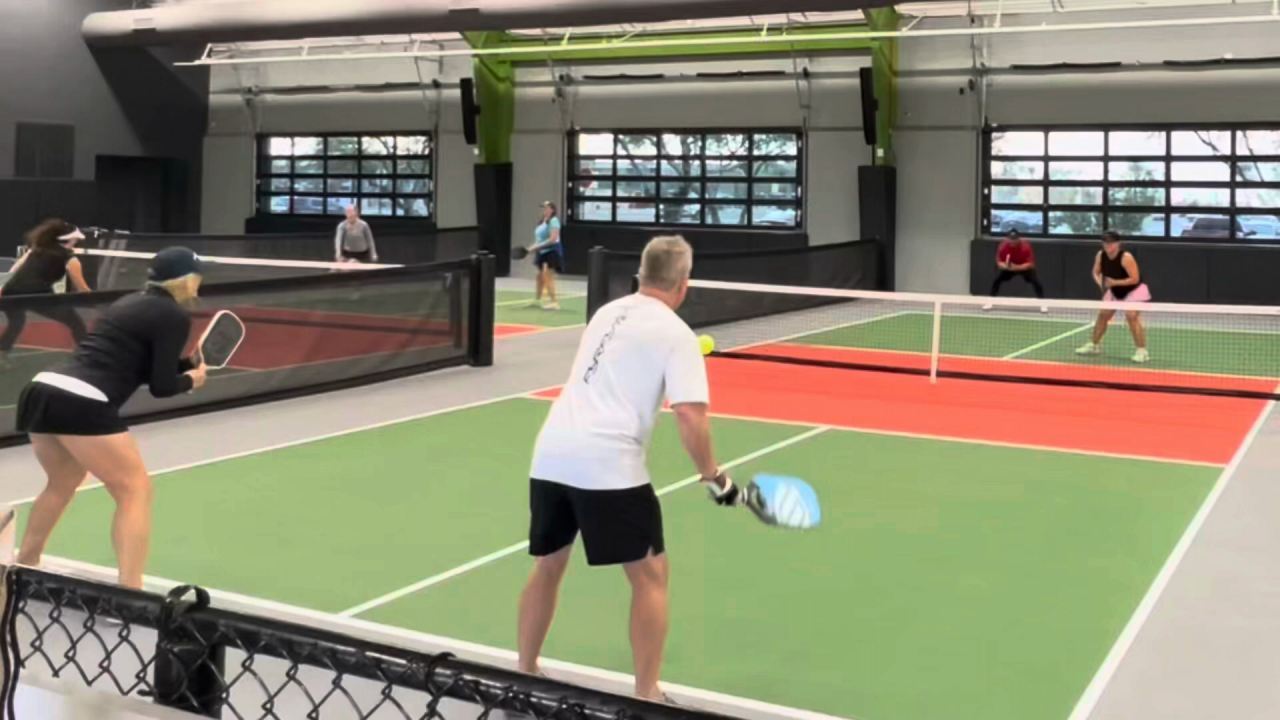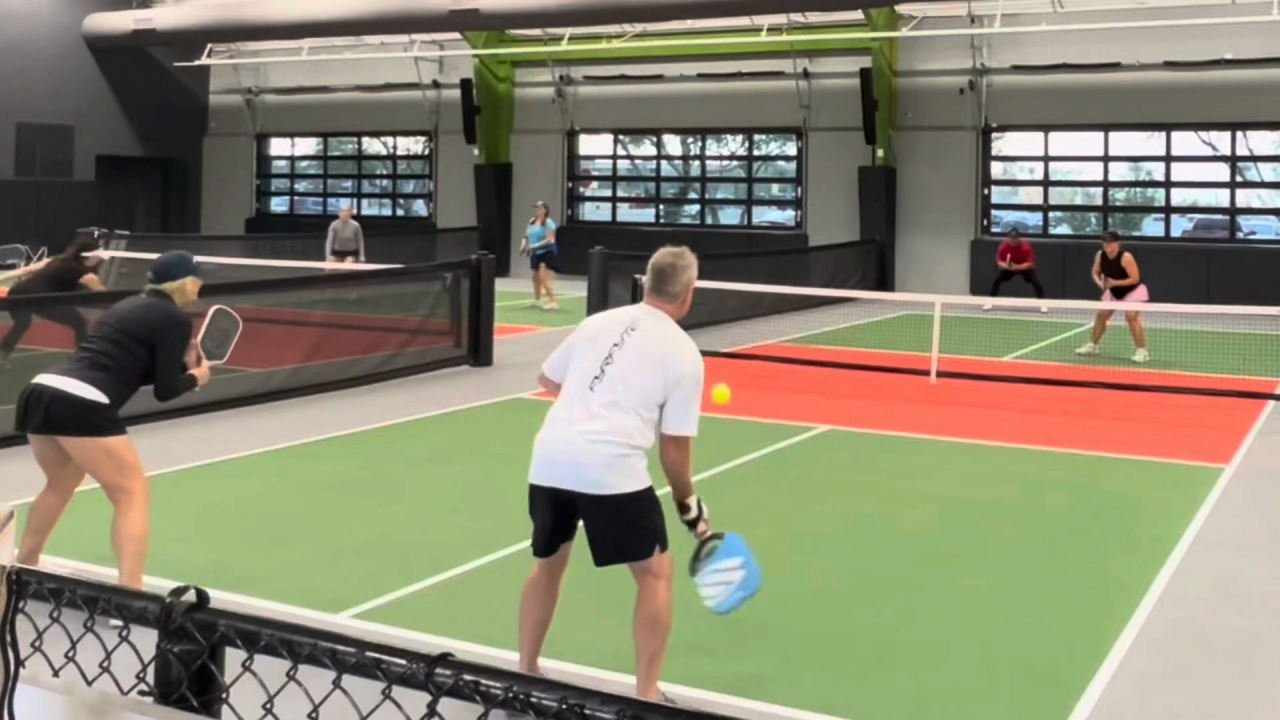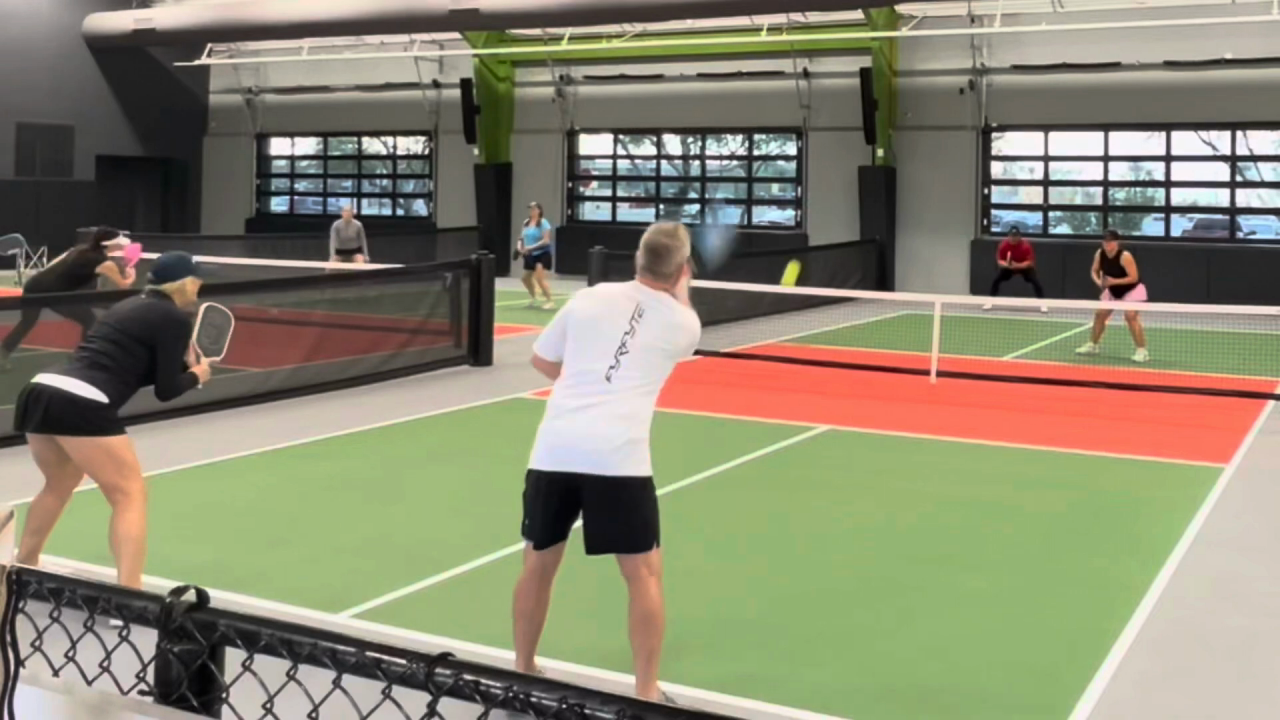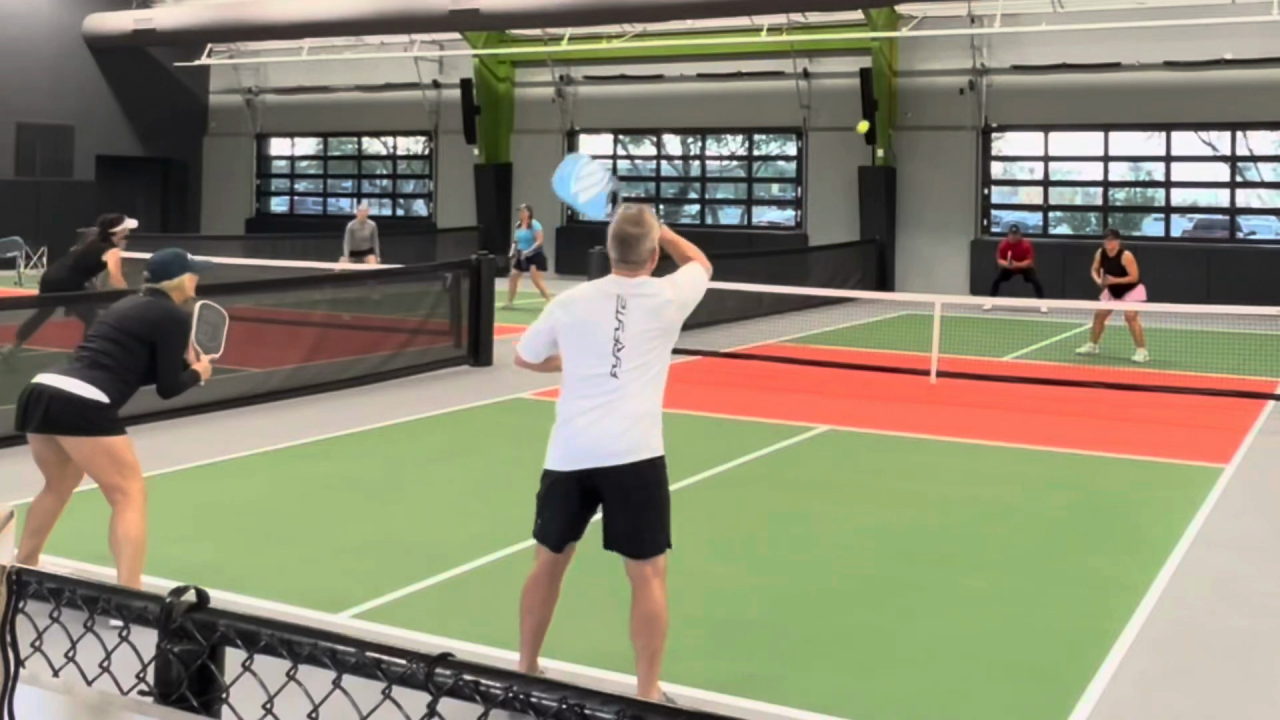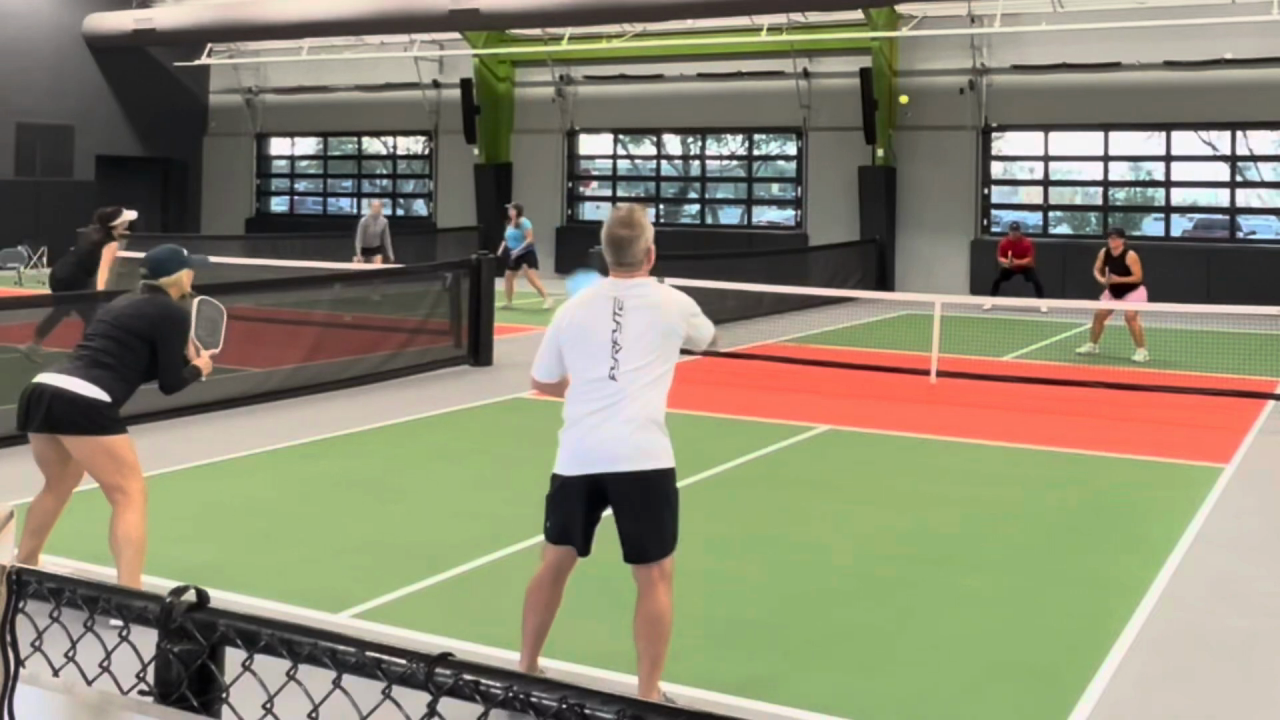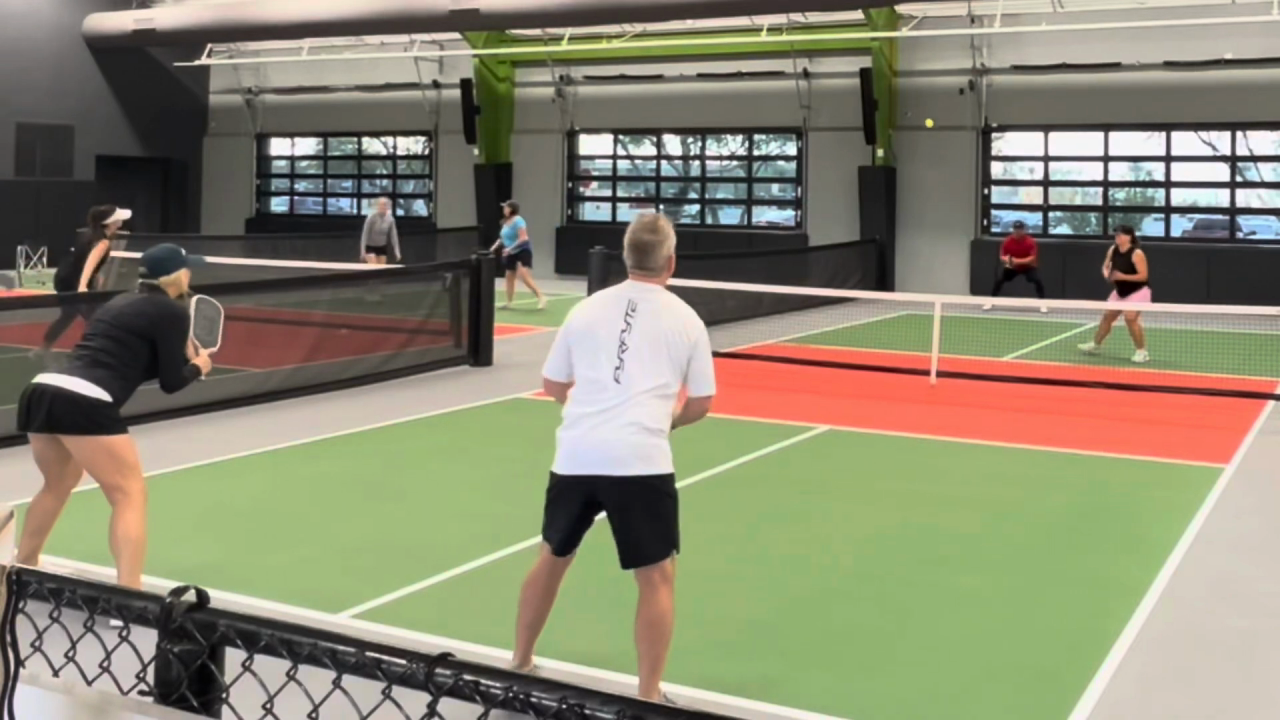
dt=0.2s
person 1, frame 1
left shoulder: (607, 313)
right shoulder: (677, 334)
right elbow: (690, 415)
right wrist: (713, 476)
left hip: (549, 457)
right hip: (607, 465)
left knee: (547, 566)
right knee: (650, 577)
left ankle: (524, 676)
right ankle: (646, 697)
person 1, frame 2
left shoulder: (600, 321)
right shoulder: (684, 357)
left elbow: (548, 381)
right elbow: (674, 447)
right wrist: (687, 502)
left hip: (549, 461)
right hip: (610, 471)
left knee: (547, 564)
right knee: (655, 575)
left ankle: (524, 675)
right ankle: (647, 697)
person 1, frame 3
left shoulder: (587, 298)
right shoulder: (680, 324)
left elbow: (543, 361)
right wrist: (678, 294)
left hip: (554, 451)
right hip: (618, 458)
left knee: (540, 562)
right knee: (644, 573)
left ankle: (523, 674)
right ankle: (647, 696)
person 1, frame 4
left shoulder: (570, 301)
right shoulder: (670, 297)
left elbow: (526, 358)
right elbow: (701, 264)
right wrist: (659, 230)
left hip: (569, 452)
right hip: (634, 453)
left knee: (549, 562)
right knee: (648, 575)
left ankle: (525, 673)
right ankle: (648, 696)
person 1, frame 5
left shoulder: (571, 309)
right shoulder: (672, 304)
left elbow: (544, 385)
right elbow: (706, 339)
left hip: (578, 456)
right hip: (642, 457)
left knee: (555, 562)
right knee: (655, 577)
left ankle: (525, 672)
right ankle: (648, 698)
person 1, frame 6
left shoulder: (586, 310)
right shoulder: (686, 320)
left elbow: (553, 385)
right elbow: (700, 405)
left hip: (576, 455)
right hip: (641, 461)
left knee: (551, 559)
right knee: (657, 578)
left ankle: (518, 669)
right ankle: (648, 699)
person 2, frame 1
left shoulder: (132, 302)
right shoulder: (174, 315)
right elbow: (161, 387)
left wrist: (188, 363)
right wrist: (191, 379)
left hip: (41, 391)
right hip: (82, 404)
left knee: (64, 482)
right knee: (135, 491)
person 2, frame 2
left shoulder: (131, 305)
right shoulder: (175, 319)
right elbow: (164, 391)
left wrist: (184, 364)
right wrist: (195, 377)
left hip: (39, 393)
right hip: (82, 406)
left knee: (62, 483)
right knee: (132, 494)
person 2, frame 3
left shoulder: (131, 305)
right shoulder: (175, 319)
right elbow: (165, 391)
left wrist: (184, 364)
right wrist: (196, 375)
left hip: (39, 392)
right hip: (81, 405)
left knee: (61, 483)
right knee: (130, 494)
person 2, frame 4
left shoulder: (129, 304)
right shoulder: (174, 316)
right elbow: (167, 388)
left wrist: (183, 361)
right wrist: (198, 372)
left hip: (39, 392)
right hip: (82, 404)
left knee: (61, 483)
right knee: (130, 494)
person 2, frame 5
left shoulder: (126, 302)
right shoulder: (172, 313)
right elbow: (169, 384)
left wrist: (184, 357)
right wrist: (199, 367)
left hip: (40, 392)
right hip: (83, 404)
left knee: (60, 484)
right knee: (130, 494)
person 2, frame 6
left shoulder: (122, 302)
right shoulder: (172, 312)
right elbow: (171, 383)
left wrist: (182, 356)
right wrist: (198, 366)
left hip: (40, 392)
right hip: (84, 404)
left knee: (59, 484)
right knee: (129, 494)
